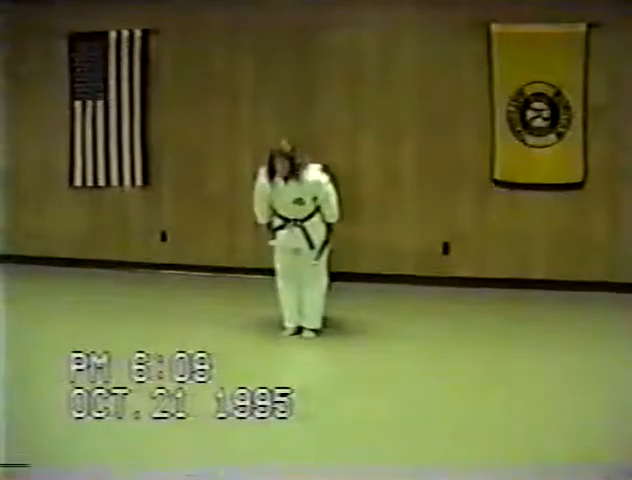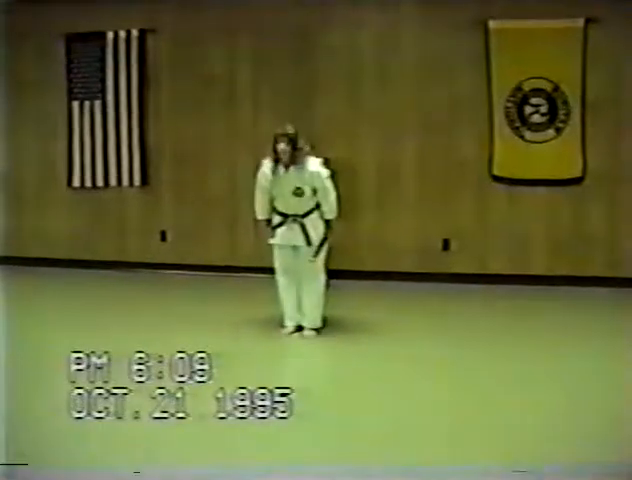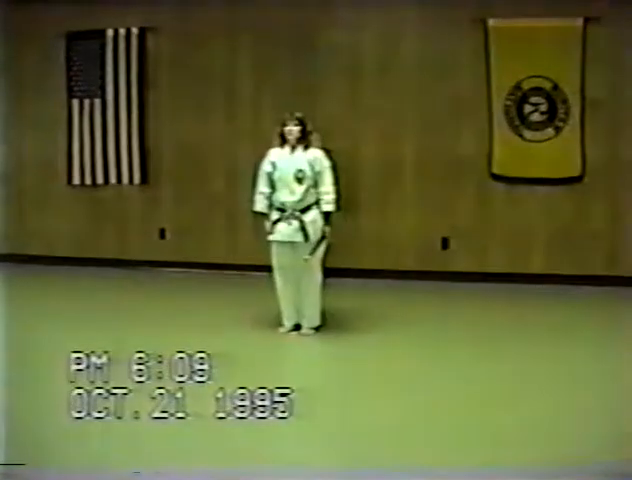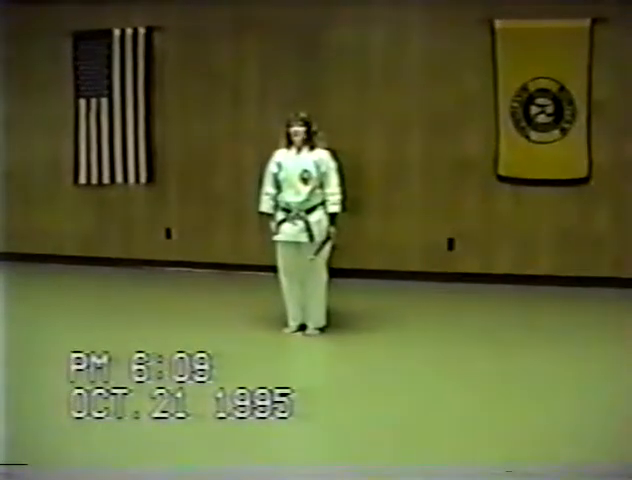
dt=0.7s
person 1, frame 1
left shoulder: (313, 178)
right shoulder: (264, 180)
left elbow: (329, 202)
right elbow: (261, 205)
left wrist: (329, 228)
right wrist: (268, 227)
left hip: (312, 228)
right hip: (284, 228)
left knee: (313, 274)
right knee: (285, 274)
left ankle: (311, 324)
right ankle: (291, 322)
person 1, frame 2
left shoulder: (313, 168)
right shoulder: (267, 168)
left elbow: (328, 197)
right elbow: (262, 198)
left wrist: (327, 225)
right wrist: (266, 224)
left hip: (310, 225)
right hip: (283, 225)
left knee: (311, 273)
right knee: (285, 273)
left ankle: (312, 322)
right ankle: (291, 321)
person 1, frame 3
left shoulder: (316, 156)
right shoulder: (273, 155)
left elbow: (326, 189)
right elbow: (263, 188)
left wrist: (327, 220)
right wrist: (266, 218)
left hip: (308, 220)
right hip: (281, 220)
left knee: (309, 271)
right knee: (283, 270)
left ankle: (310, 321)
right ankle: (290, 320)
person 1, frame 4
left shoulder: (322, 156)
right shoulder: (279, 157)
left elbow: (332, 190)
right elbow: (269, 189)
left wrist: (332, 221)
right wrist: (271, 218)
left hip: (314, 220)
right hip: (286, 221)
left knee: (314, 272)
right knee: (288, 271)
left ankle: (315, 321)
right ankle: (295, 320)
